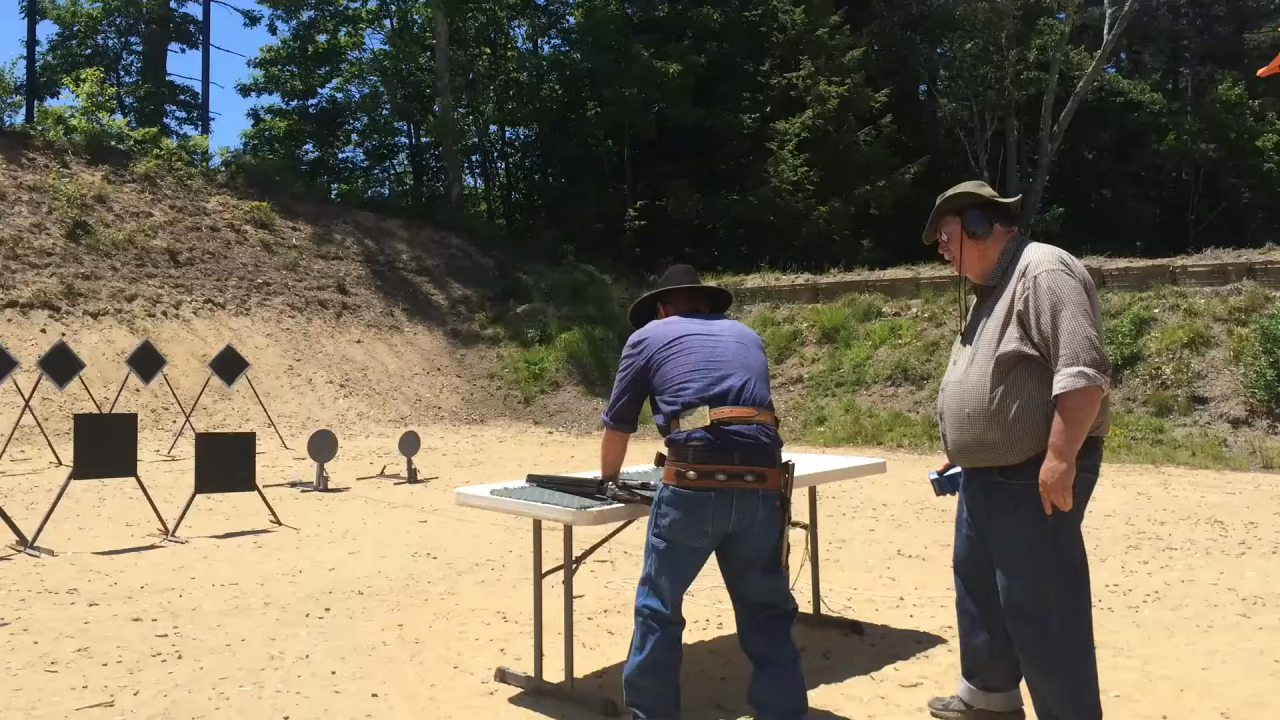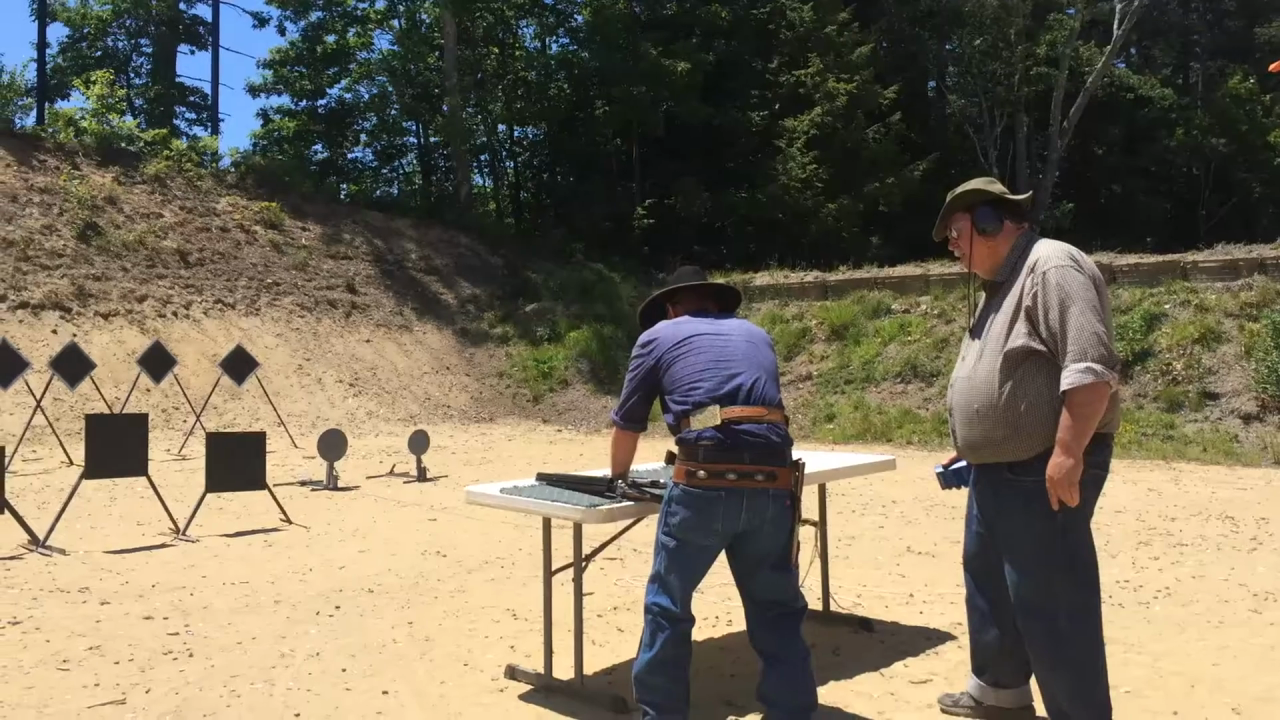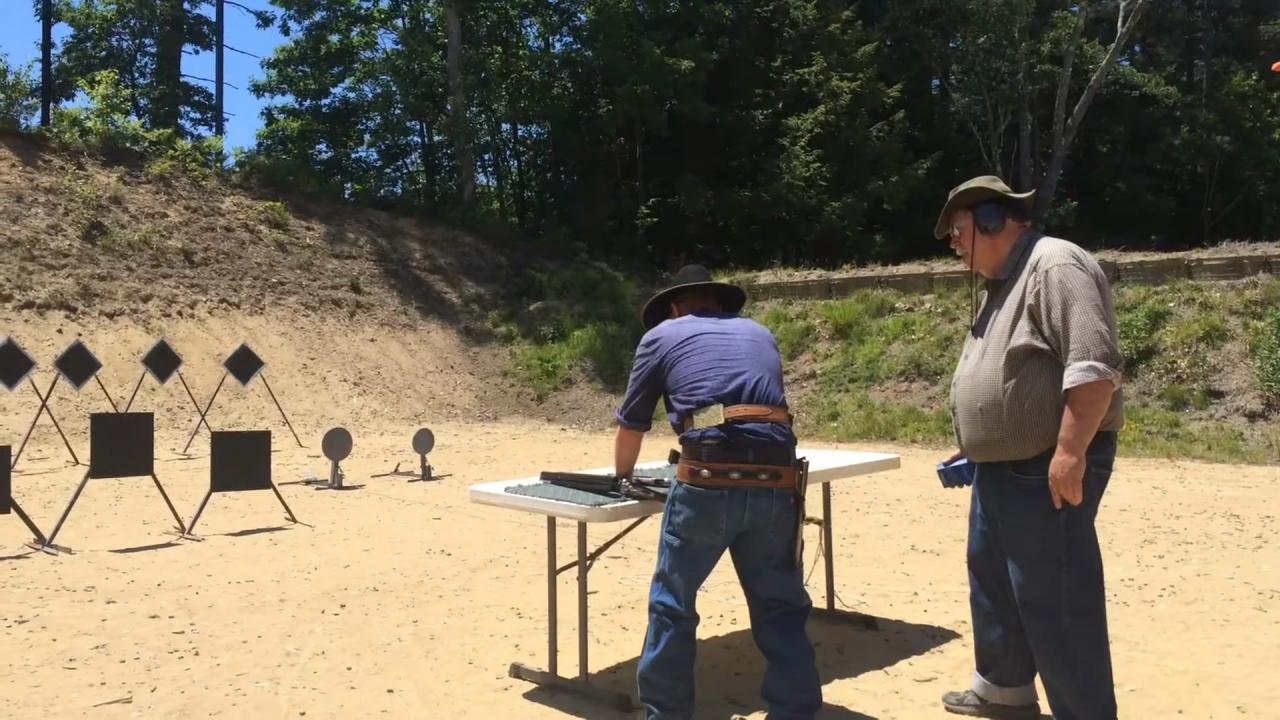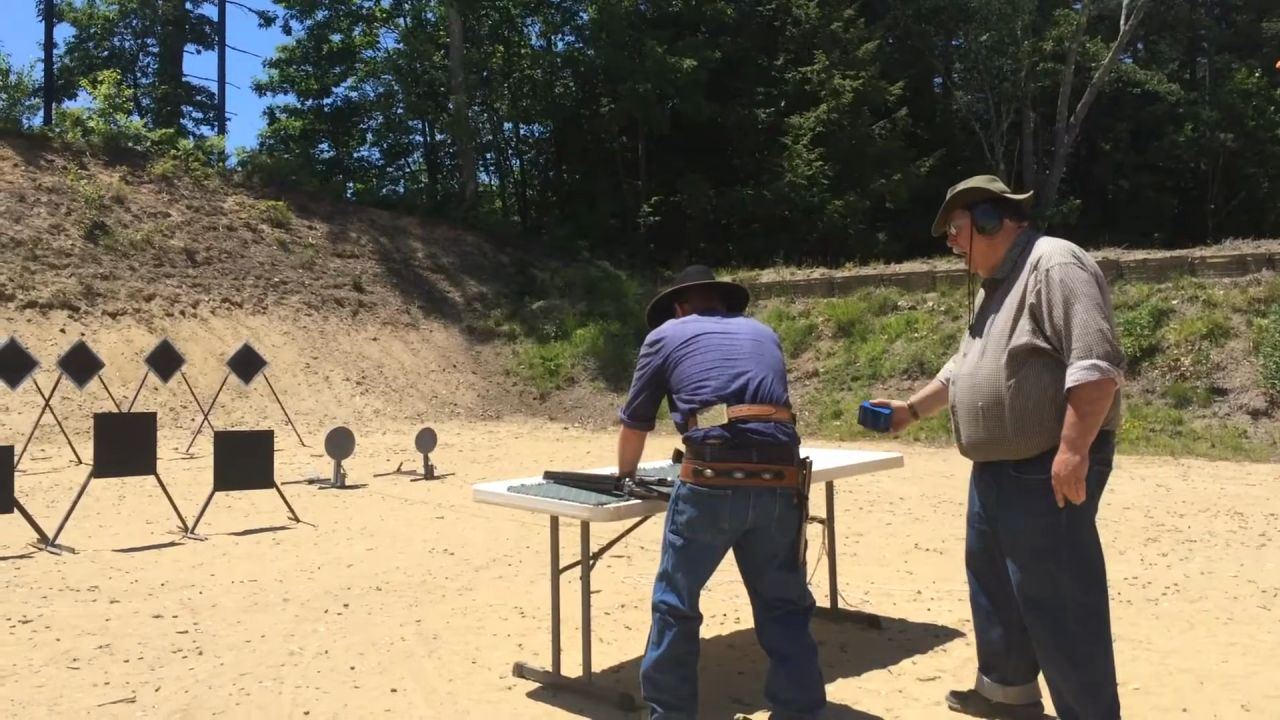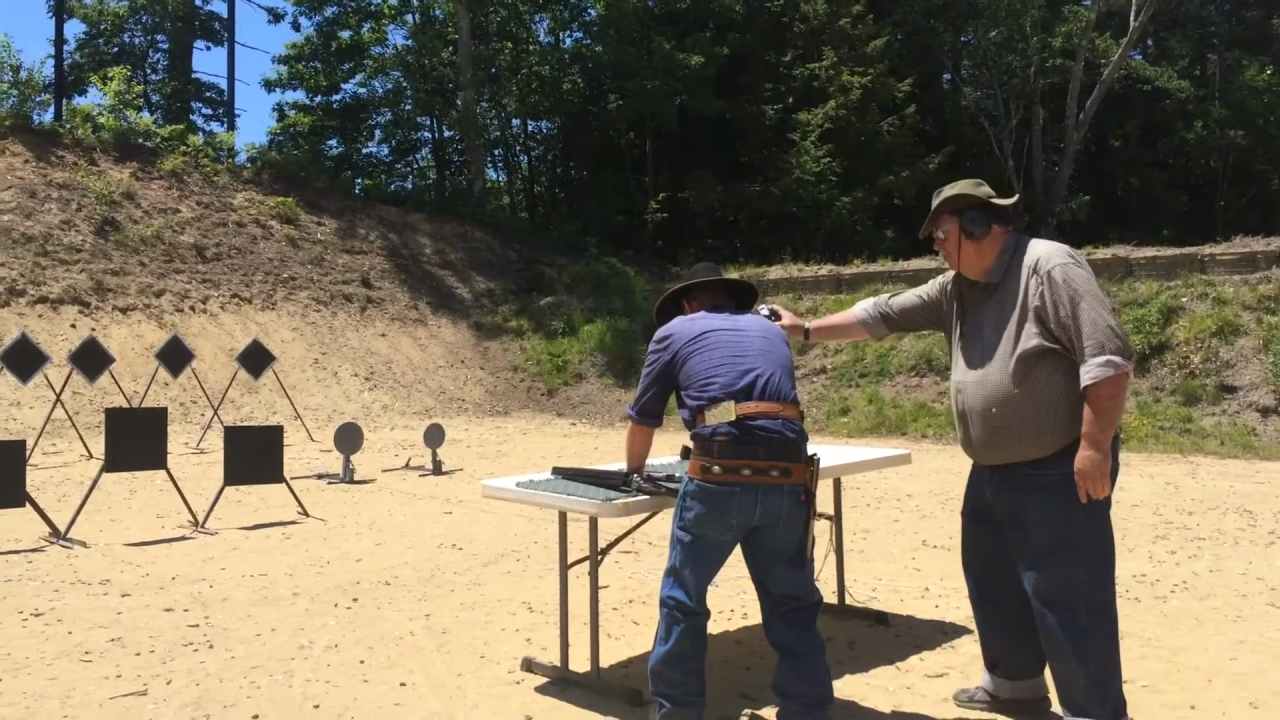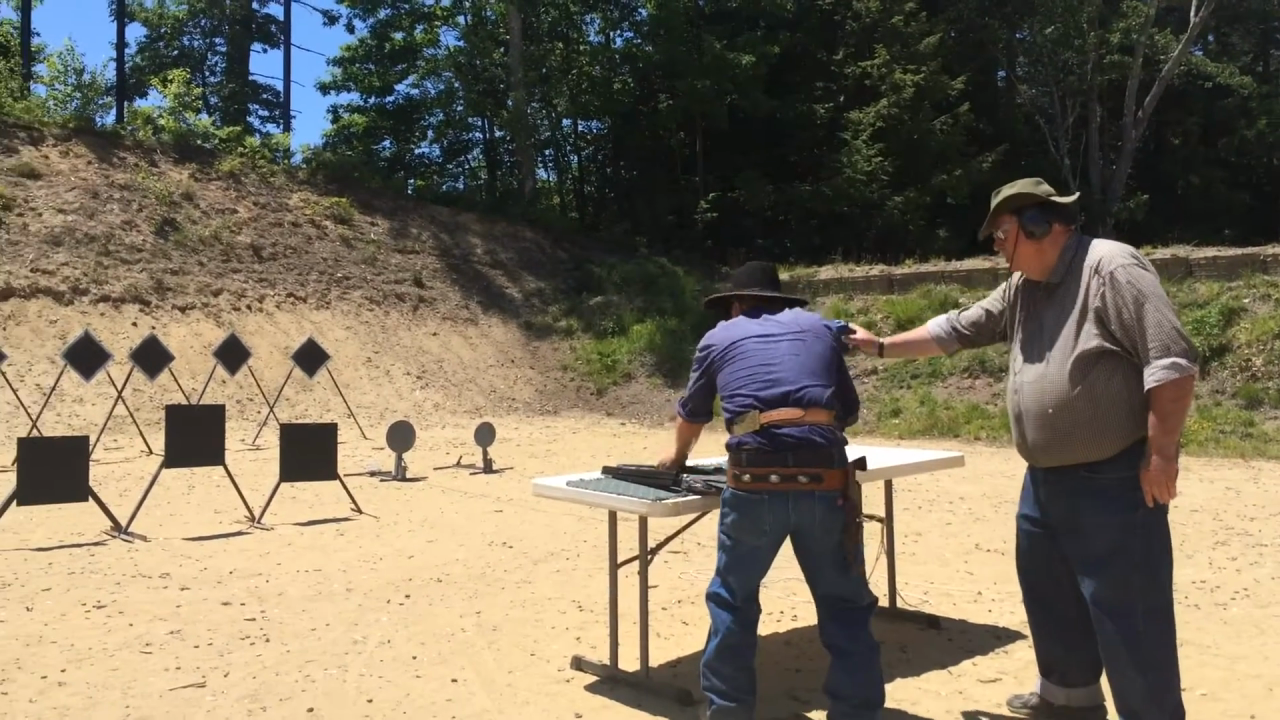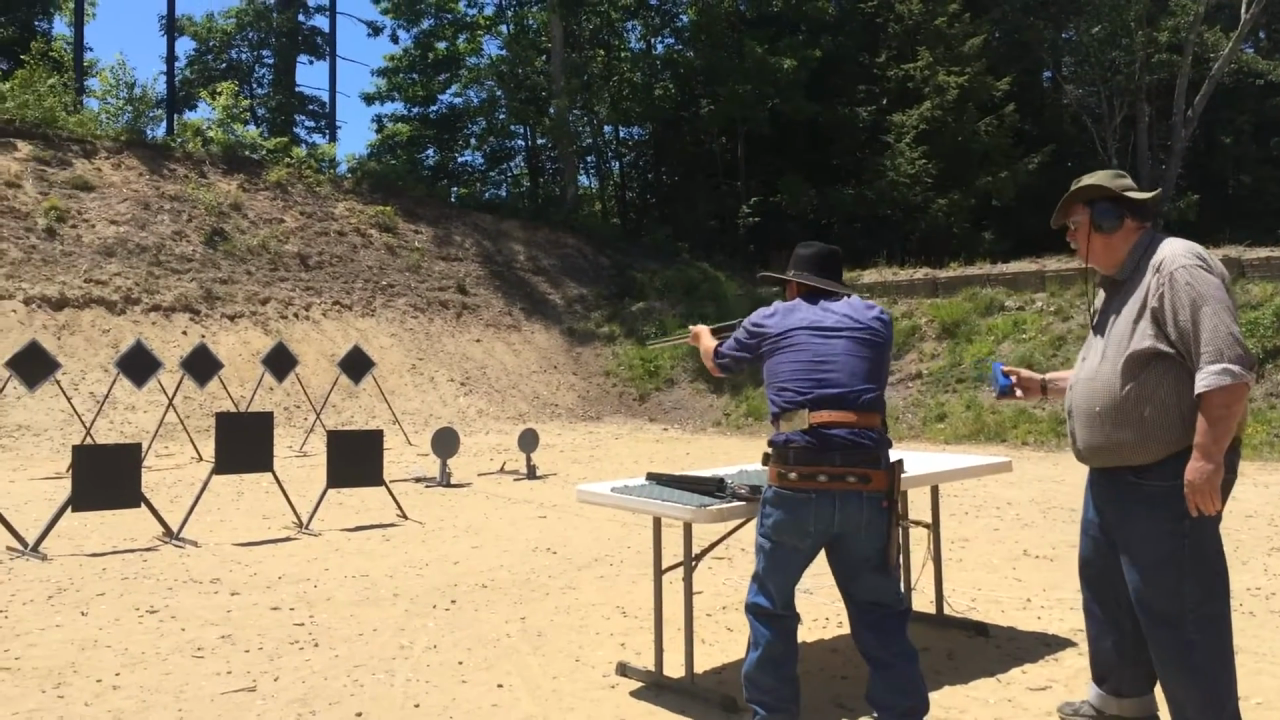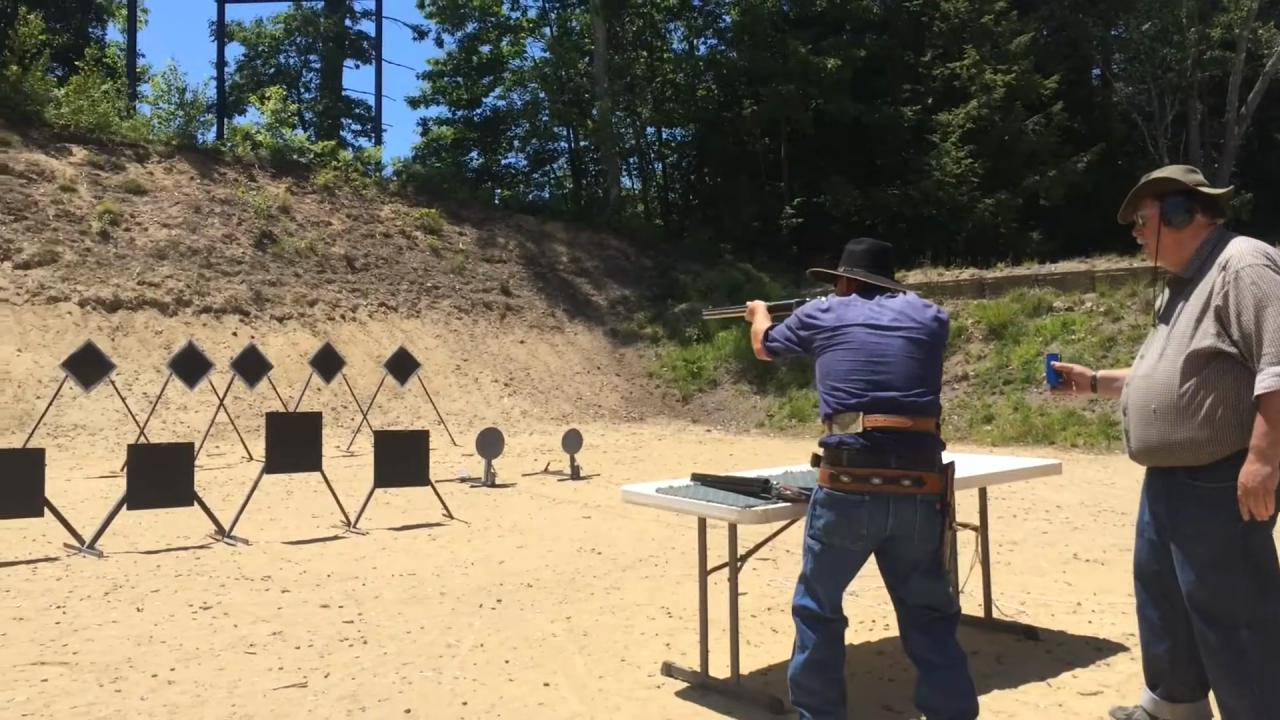
dt=0.5s
person 1, frame 1
left shoulder: (1045, 272)
right shoulder: (992, 288)
left elbow: (1083, 372)
left wrist: (1060, 459)
right wrist: (963, 454)
left hip: (1036, 475)
right hip: (987, 474)
left knee: (1040, 605)
right knee: (978, 585)
person 1, frame 2
left shoulder: (1053, 268)
right shoulder: (1002, 283)
left elbow: (1091, 367)
left wrist: (1067, 455)
right wrist: (974, 448)
left hip: (1045, 470)
right hip: (997, 469)
left knee: (1049, 599)
right knee: (988, 581)
person 1, frame 3
left shoulder: (1056, 266)
right shoulder: (1003, 281)
left elbow: (1094, 365)
left wrist: (1070, 452)
right wrist: (974, 447)
left hip: (1049, 470)
right hip: (1000, 468)
left knee: (1053, 597)
right knee: (992, 579)
person 1, frame 4
left shoulder: (1055, 265)
right shoulder: (997, 282)
left elbow: (1097, 363)
right elbow: (969, 365)
left wrist: (1074, 451)
right wrist: (913, 408)
left hip: (1047, 470)
right hip: (997, 469)
left knee: (1056, 595)
right knee: (993, 582)
person 1, frame 5
left shoulder: (1051, 268)
right shoulder: (957, 288)
left elbow: (1108, 359)
right elbow: (884, 314)
left wrist: (1096, 447)
right wrist: (807, 329)
left hip: (1057, 471)
right hip: (993, 471)
left knee: (1066, 593)
right knee: (993, 580)
person 1, frame 6
left shoulder: (1113, 268)
right shoulder: (1022, 288)
left elbow: (1172, 362)
right elbow: (958, 329)
left wrist: (1161, 452)
right wrist: (882, 345)
left hip: (1114, 478)
right hip: (1047, 476)
left knee: (1123, 600)
right knee: (1048, 586)
person 1, frame 7
left shoulder: (1177, 267)
right shoulder: (1116, 286)
left elbow: (1227, 368)
left wrist: (1207, 457)
right wrist: (1043, 384)
left hip: (1168, 480)
right hip: (1113, 478)
left knee: (1176, 608)
right knee: (1107, 591)
person 1, frame 8
right shoulder: (1181, 284)
right wrist: (1093, 381)
left hip: (1220, 483)
right hip: (1170, 480)
left knee: (1228, 613)
right knee: (1162, 594)
person 2, frame 1
left shoulder: (649, 336)
right shoulder: (747, 336)
left elbow: (617, 425)
left wrist: (608, 480)
left hip: (694, 485)
right hip: (761, 484)
left knee: (658, 610)
right knee: (767, 612)
person 2, frame 2
left shoulder: (658, 337)
right shoulder: (756, 335)
left elbow: (626, 425)
left wrist: (618, 478)
left hip: (704, 484)
right hip: (771, 482)
left knee: (668, 607)
right knee: (777, 610)
person 2, frame 3
left shoulder: (662, 335)
right shoulder: (760, 333)
left elbow: (631, 424)
left wrist: (622, 476)
left hip: (707, 482)
right hip: (775, 480)
left knee: (671, 605)
right knee: (781, 608)
person 2, frame 4
left shoulder: (665, 335)
right shoulder: (764, 333)
left elbow: (634, 422)
left wrist: (625, 475)
left hip: (711, 481)
right hip: (779, 480)
left knee: (675, 605)
right knee: (785, 607)
person 2, frame 5
left shoulder: (674, 332)
right shoulder: (771, 329)
left elbow: (643, 419)
left wrist: (633, 470)
left hip: (718, 476)
right hip: (787, 476)
left knee: (682, 599)
right knee: (792, 603)
person 2, frame 6
left shoulder: (717, 338)
right shoulder: (819, 326)
left elbow: (692, 414)
right elbow: (849, 409)
left wrist: (677, 457)
left hip: (754, 483)
right hip: (824, 479)
left knee: (732, 601)
right knee: (845, 604)
person 2, frame 7
left shoulder: (770, 320)
right shoulder: (874, 318)
left elbow: (719, 363)
left wrist: (704, 337)
left hip: (797, 483)
right hip: (867, 483)
left knee: (771, 608)
right knee: (880, 611)
person 2, frame 8
left shoulder: (823, 314)
right shoulder: (930, 317)
left elbow: (765, 346)
left wrist: (759, 314)
left hip: (848, 487)
right hip: (920, 486)
left knee: (818, 610)
right knee: (929, 615)
